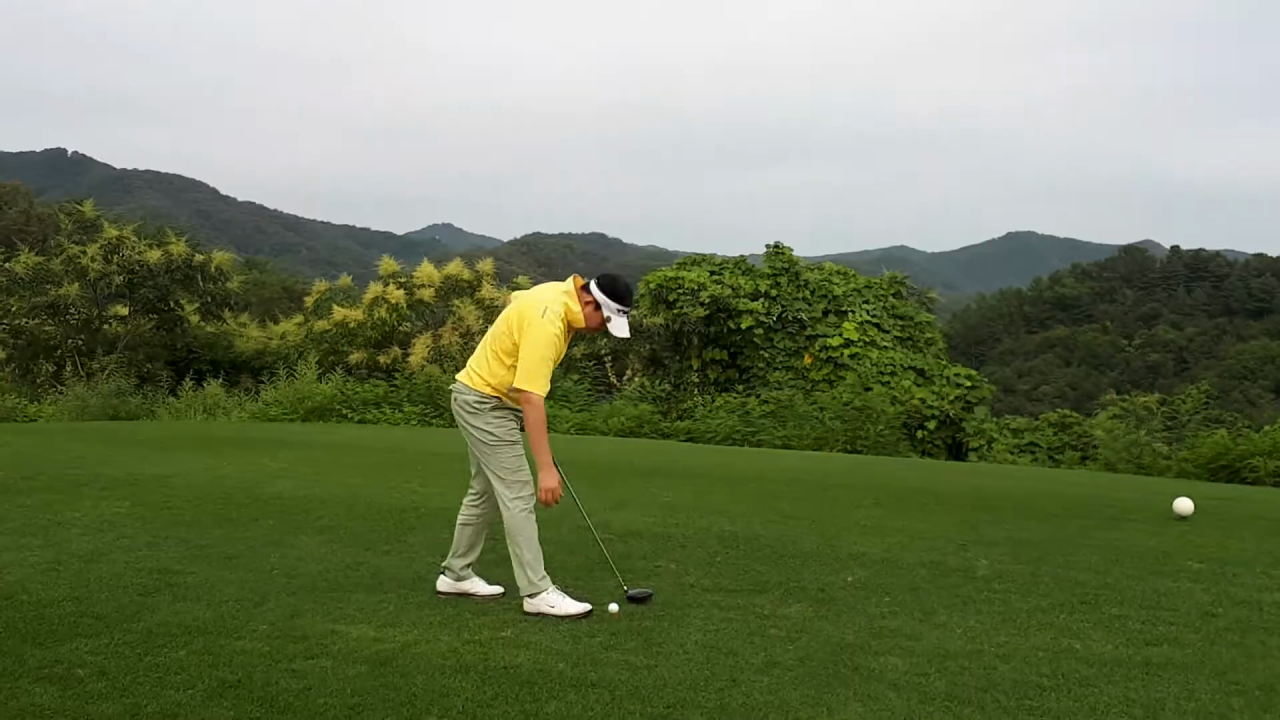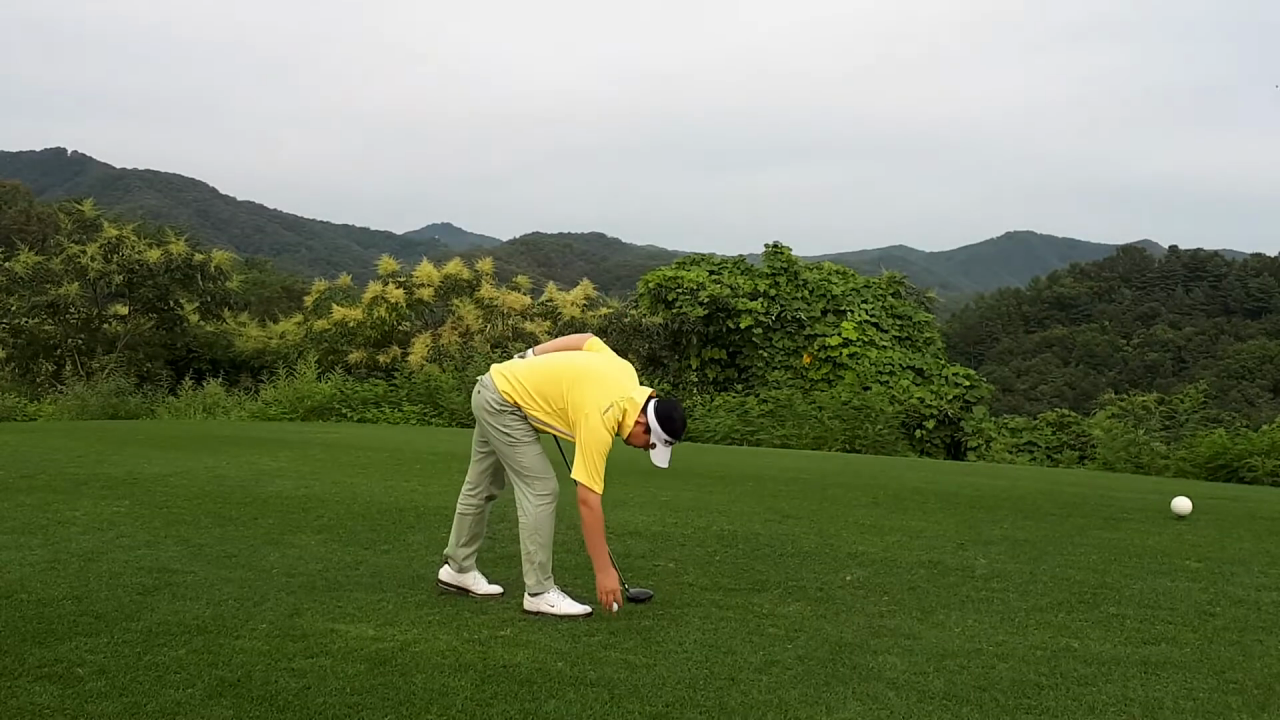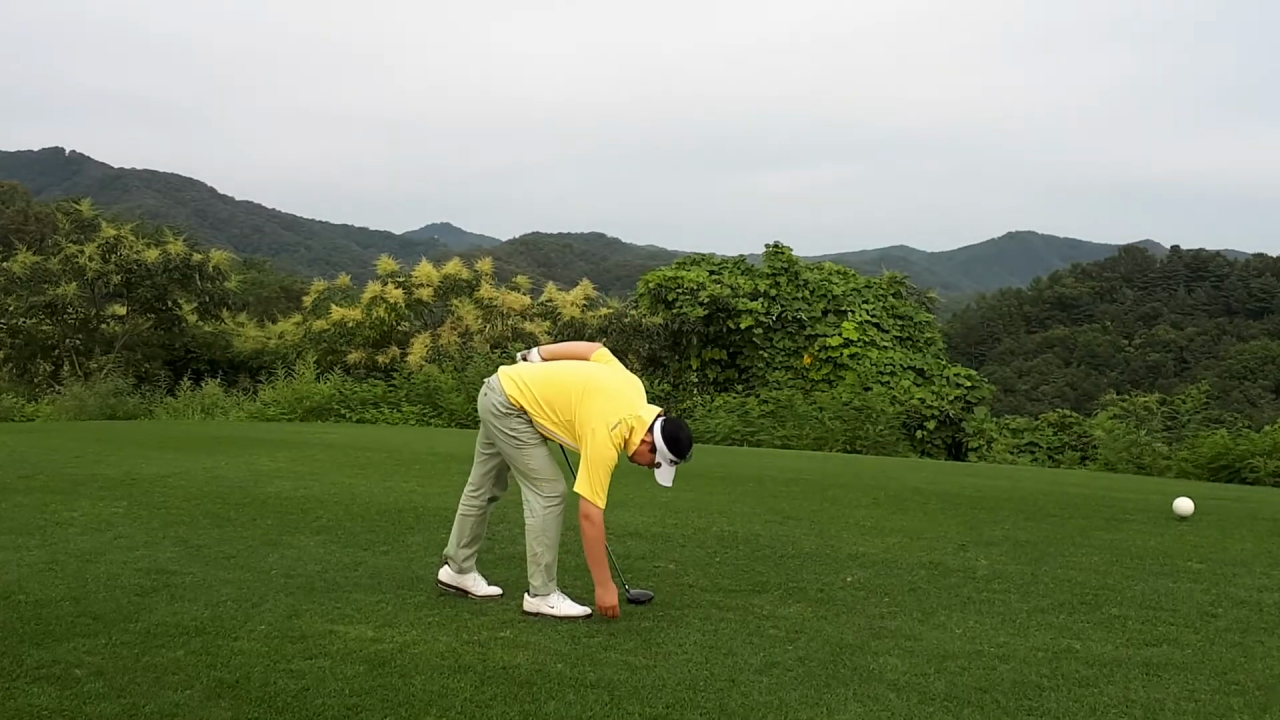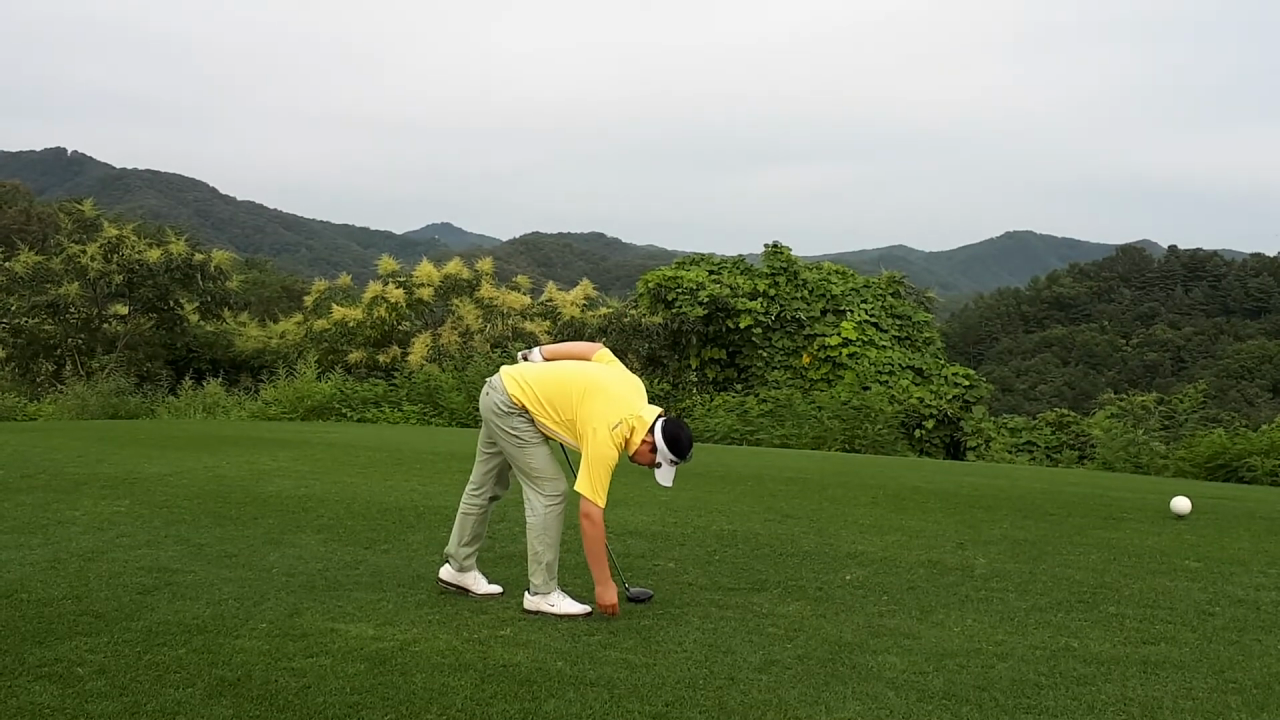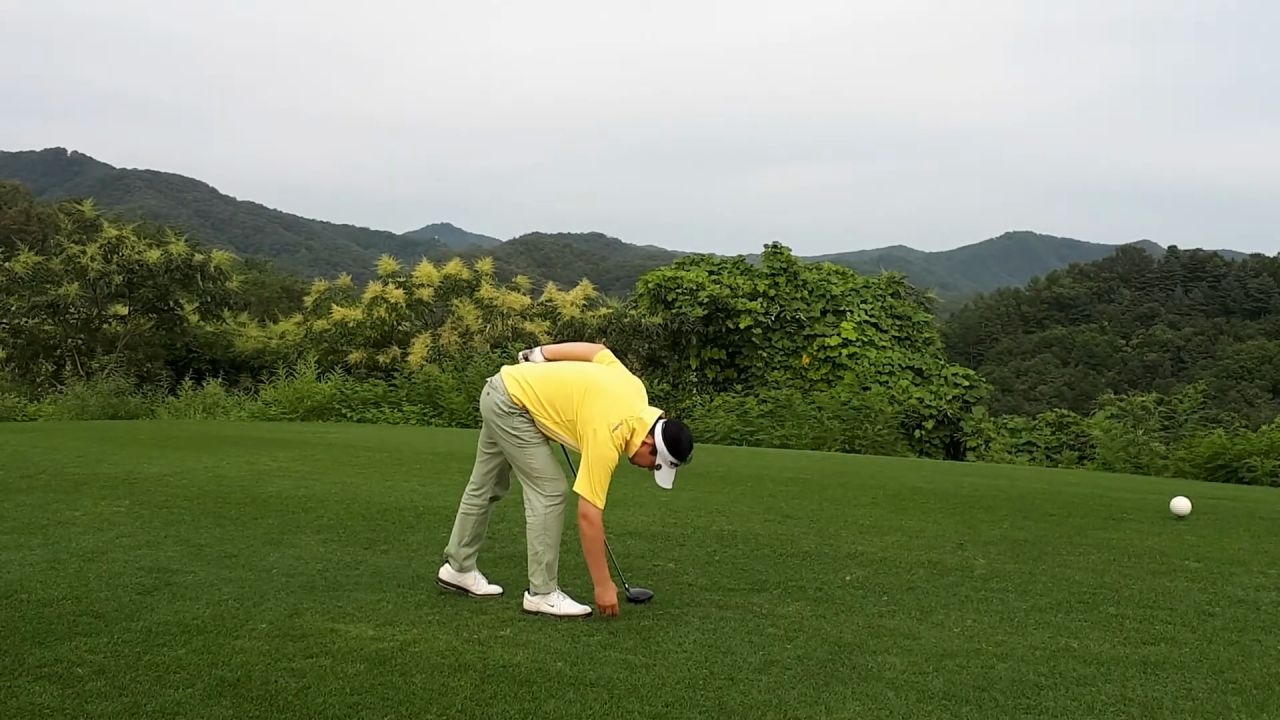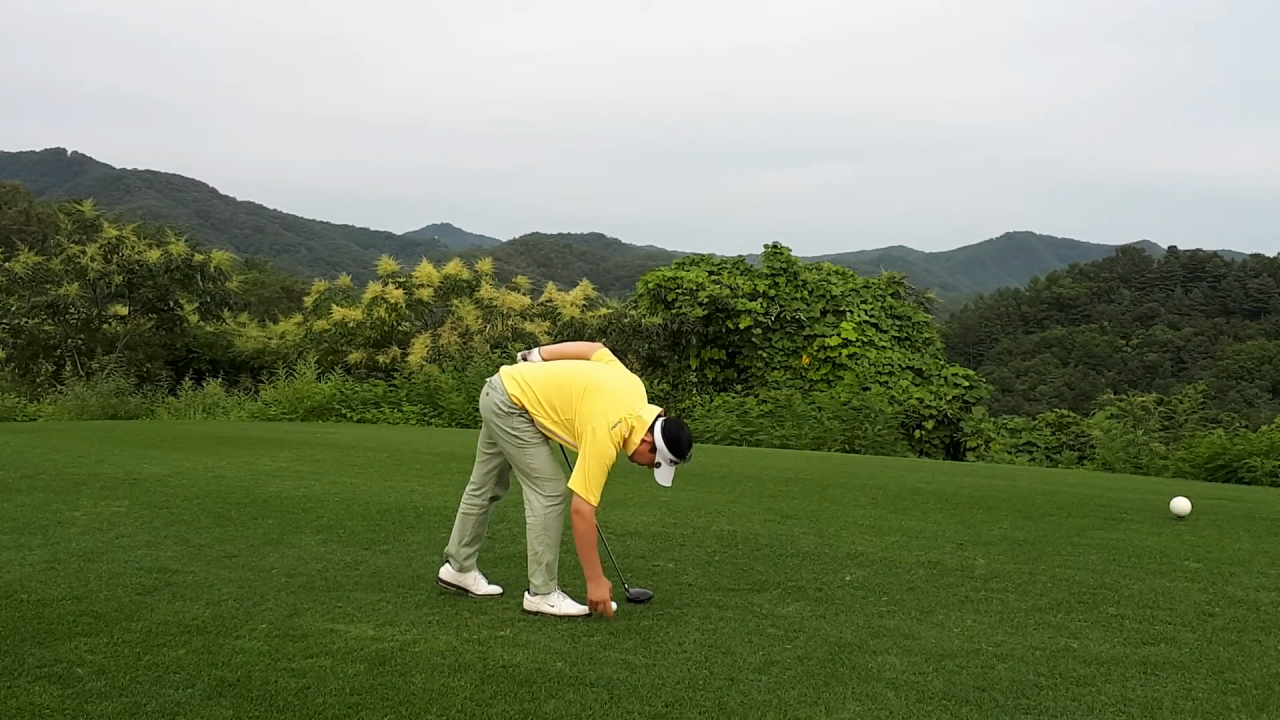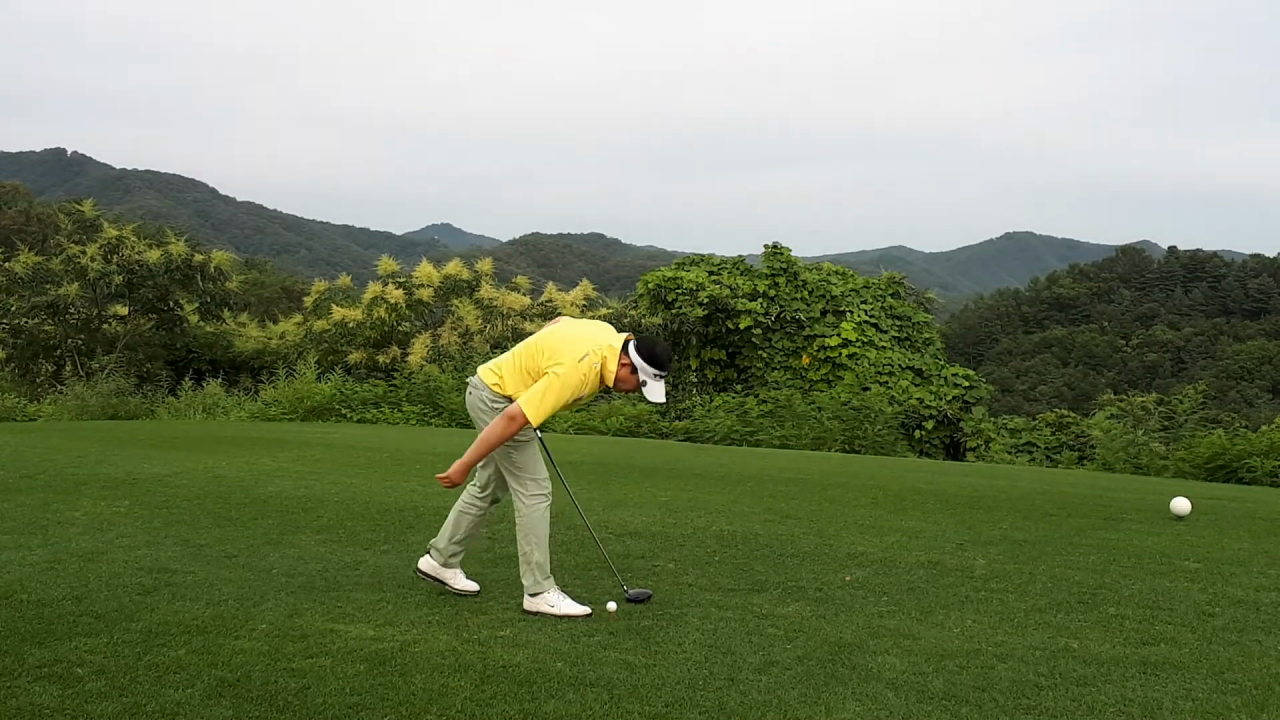
dt=0.5s
person 1, frame 1
left shoulder: (560, 293)
right shoulder: (549, 324)
left elbow: (515, 300)
right elbow: (531, 400)
right wrist: (546, 469)
left hip: (484, 396)
right hip: (483, 402)
left knee: (485, 492)
right knee: (518, 493)
left ankle: (457, 575)
right ankle: (537, 592)
person 1, frame 2
left shoulder: (627, 375)
right shoulder: (599, 420)
left elbow: (586, 339)
right elbow: (587, 500)
left wrist: (533, 356)
right wrist: (604, 570)
left hip: (496, 387)
right hip: (504, 403)
left knee: (482, 485)
right knee: (541, 491)
left ankle: (458, 568)
right ankle: (539, 592)
person 1, frame 3
left shoulder: (633, 389)
right shoulder: (606, 436)
left elbow: (595, 349)
right elbow: (590, 515)
left wrist: (535, 356)
right wrist: (604, 586)
left hip: (503, 388)
right hip: (509, 405)
left knee: (485, 488)
right knee: (548, 493)
left ankle: (458, 569)
right ankle: (542, 594)
person 1, frame 4
left shoulder: (635, 390)
right shoulder: (607, 437)
left elbow: (597, 349)
right elbow: (590, 514)
left wrist: (537, 356)
right wrist: (604, 584)
left hip: (503, 390)
right hip: (510, 404)
left knee: (486, 487)
right knee: (550, 493)
left ankle: (459, 567)
right ankle: (542, 593)
person 1, frame 5
left shoulder: (635, 392)
right shoulder: (607, 438)
left elbow: (598, 350)
right elbow: (588, 515)
left wrist: (539, 355)
right wrist: (603, 585)
left hip: (506, 387)
right hip: (511, 404)
left knee: (486, 486)
right knee: (550, 493)
left ankle: (459, 567)
right ankle: (542, 593)
person 1, frame 6
left shoulder: (634, 389)
right shoulder: (605, 435)
left elbow: (596, 349)
right elbow: (581, 511)
left wrist: (537, 356)
right wrist: (595, 581)
left hip: (503, 390)
right hip: (511, 404)
left knee: (486, 486)
right knee: (550, 493)
left ankle: (458, 567)
right ankle: (542, 593)
person 1, frame 7
left shoulder: (608, 337)
right shoulder: (579, 371)
left elbow: (555, 325)
right elbow: (512, 420)
right wrist: (466, 464)
left hip: (499, 393)
right hip: (494, 399)
left knee: (488, 486)
right knee: (534, 490)
left ankle: (442, 559)
right ankle: (540, 593)
